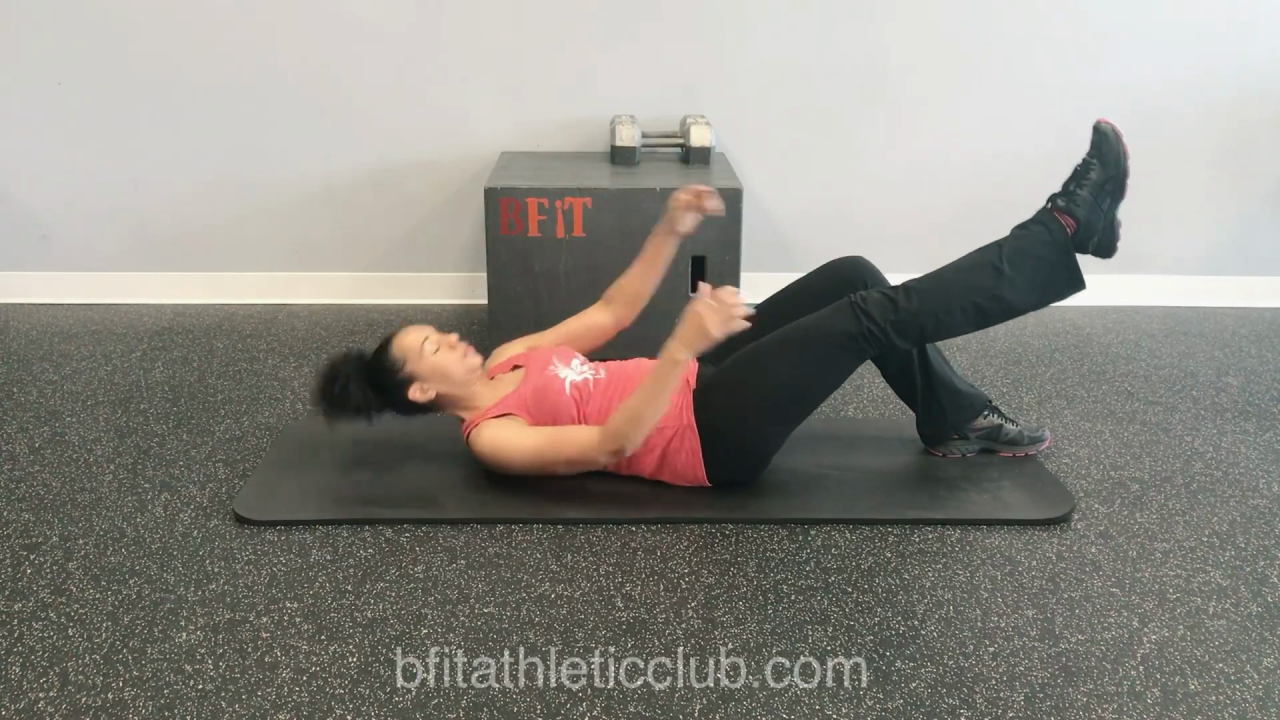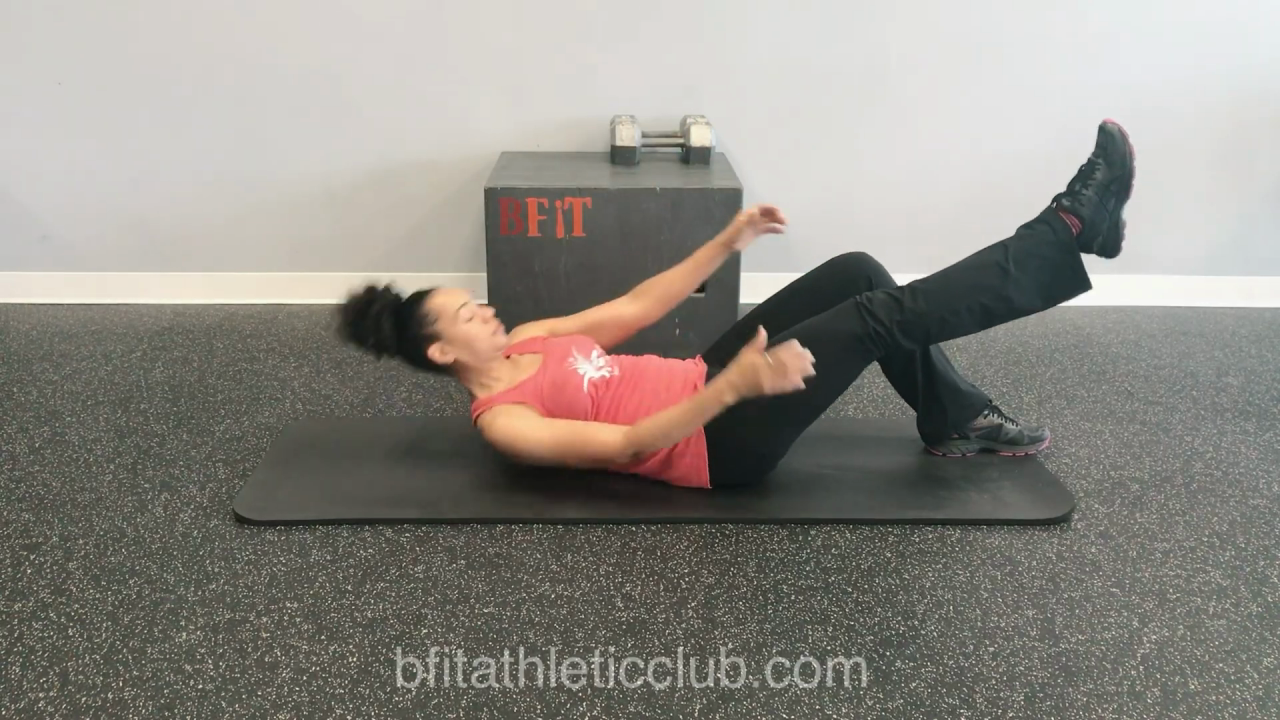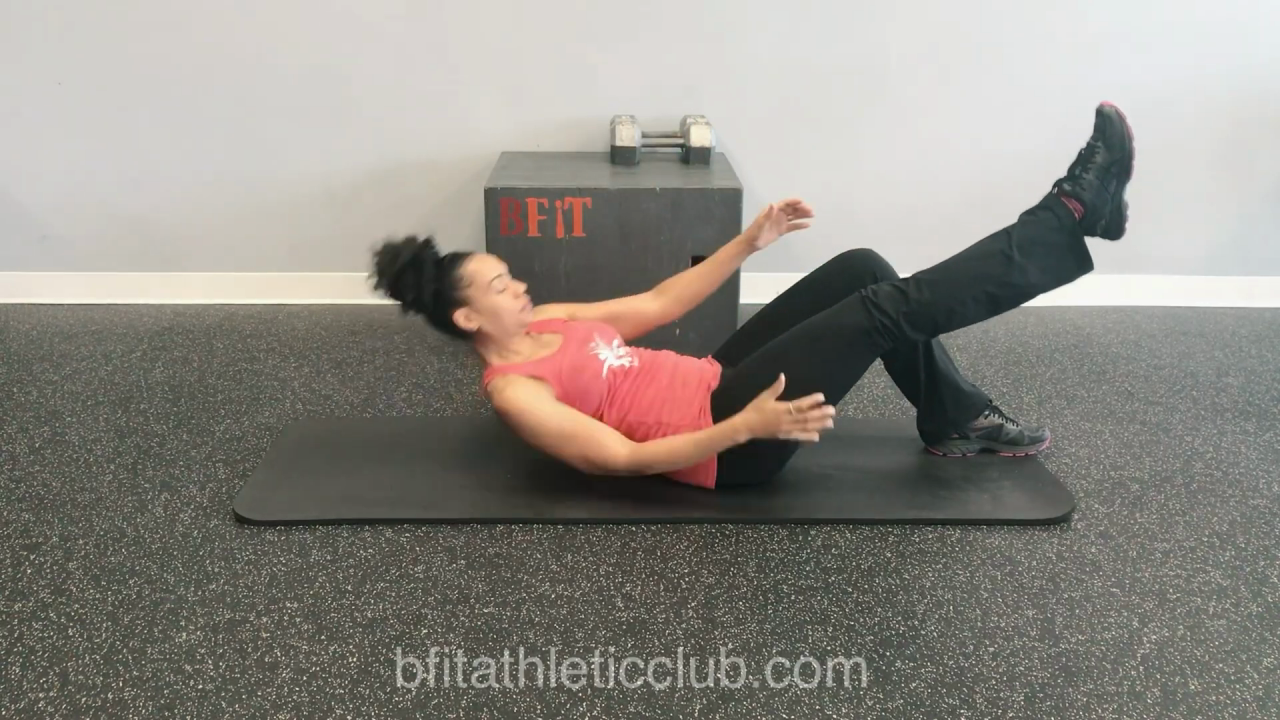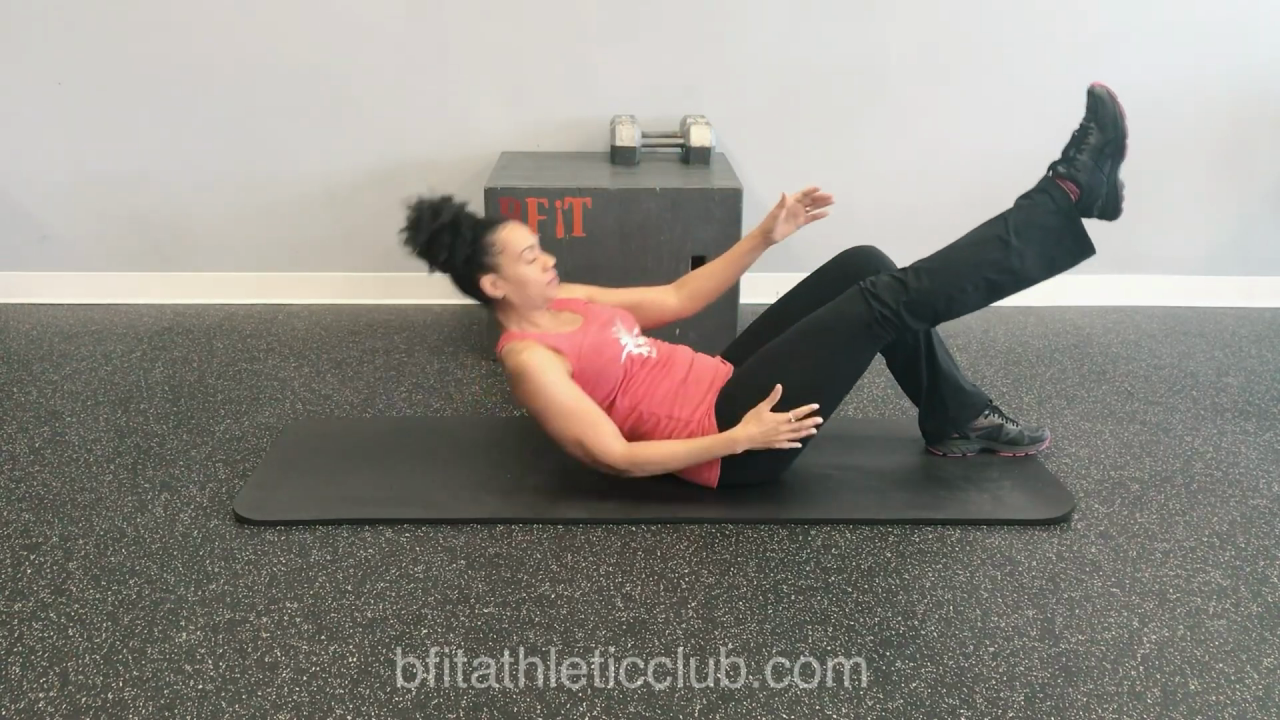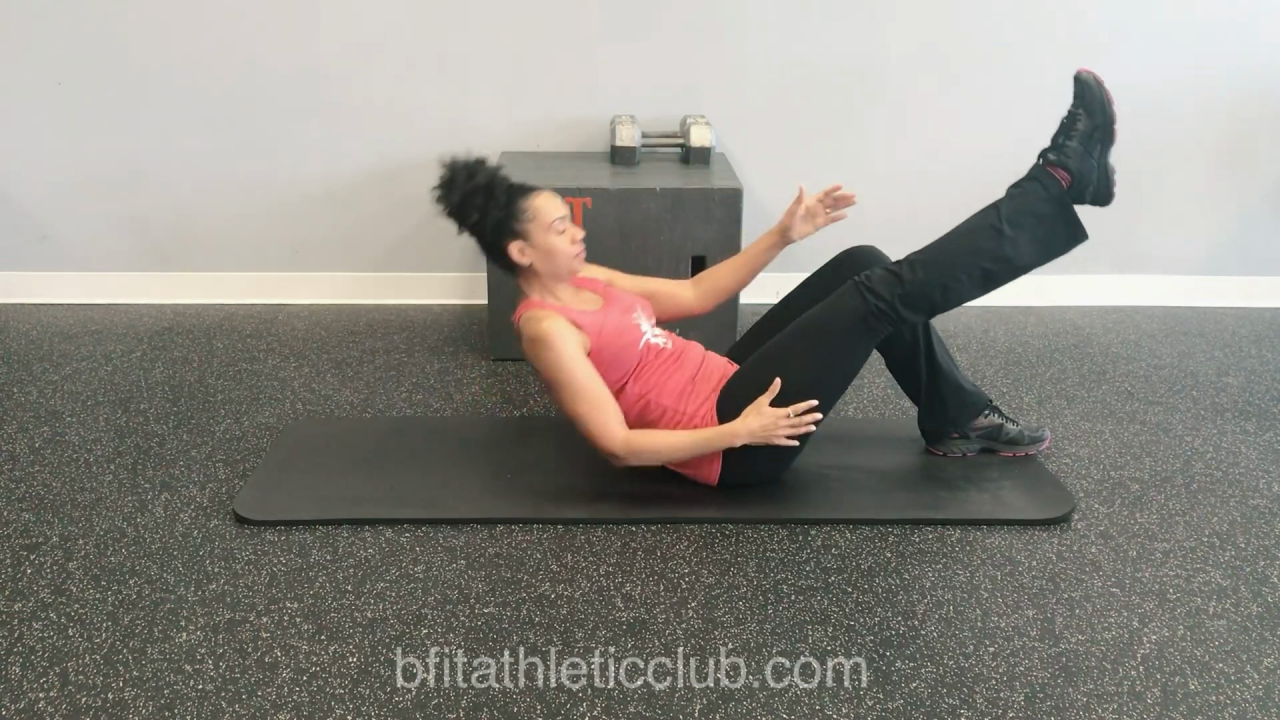
dt=0.1s
person 1, frame 1
left shoulder: (505, 360)
right shoulder: (488, 434)
left elbow: (607, 314)
right elbow: (606, 446)
left wrist: (667, 233)
right wrist: (686, 343)
left hip: (701, 391)
right hip: (712, 438)
left knee: (850, 275)
right knee: (875, 316)
left ankle: (956, 422)
right ankle: (1064, 230)
person 1, frame 2
left shoulder: (525, 343)
right shoulder: (501, 419)
left elbow: (636, 308)
right elbow: (629, 445)
left wrist: (727, 240)
right wrist: (734, 386)
left hip: (709, 385)
right hip: (721, 441)
left knee: (855, 273)
right knee: (881, 316)
left ankle: (956, 422)
right ankle: (1068, 230)
person 1, frame 3
left shoulder: (542, 324)
right shoulder: (512, 389)
left elbow: (657, 304)
right elbow: (625, 457)
left wrist: (749, 242)
right wrist: (742, 430)
left hip: (713, 389)
right hip: (721, 444)
left knee: (859, 270)
right knee: (889, 311)
left ankle: (956, 424)
right ankle: (1070, 213)
person 1, frame 4
left shoulder: (563, 303)
right shoulder: (529, 358)
left elbow: (675, 298)
right elbow: (619, 456)
left wrist: (763, 237)
right wrist: (739, 439)
left hip: (723, 385)
right hip: (727, 447)
left knee: (863, 267)
right knee: (889, 301)
left ankle: (957, 423)
right ankle: (1066, 196)
person 1, frame 5
left shoulder: (577, 281)
right shoulder: (546, 325)
left elbow: (688, 294)
right elbow: (617, 443)
left wrist: (780, 232)
right wrist: (740, 433)
left hip: (725, 389)
right hip: (728, 446)
left knee: (861, 266)
right knee: (888, 293)
left ankle: (958, 425)
right ankle: (1059, 179)
